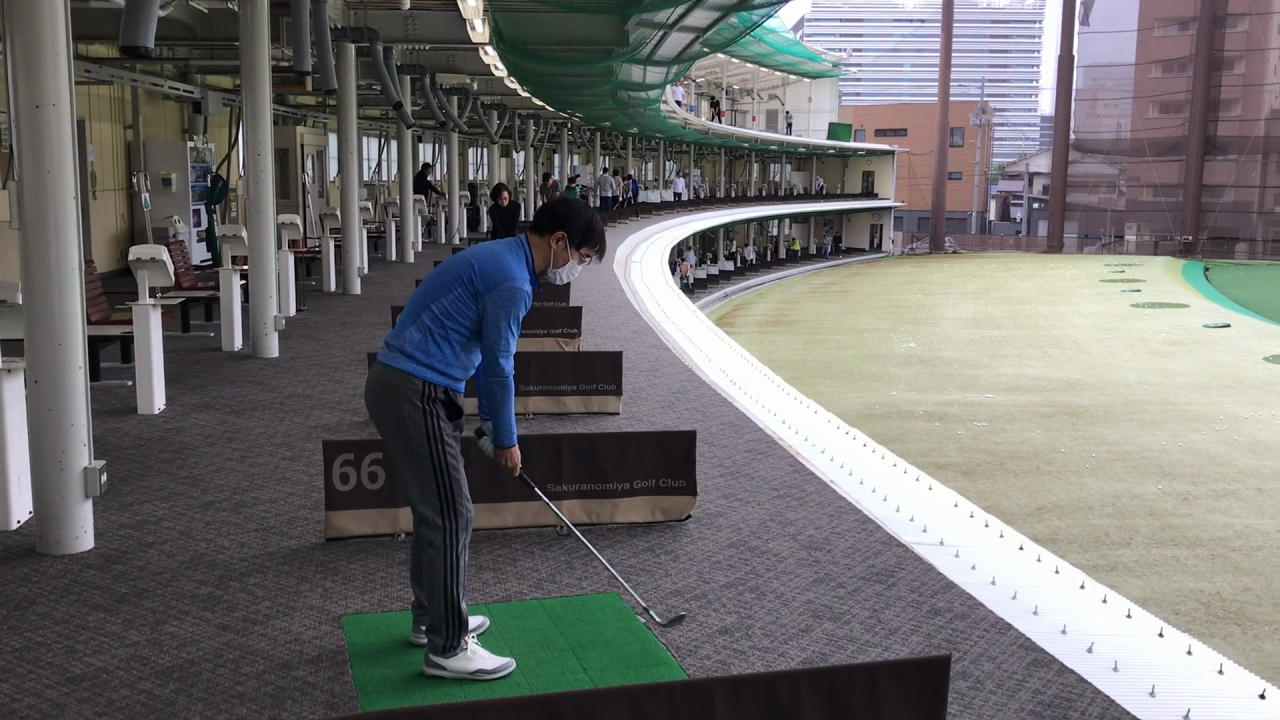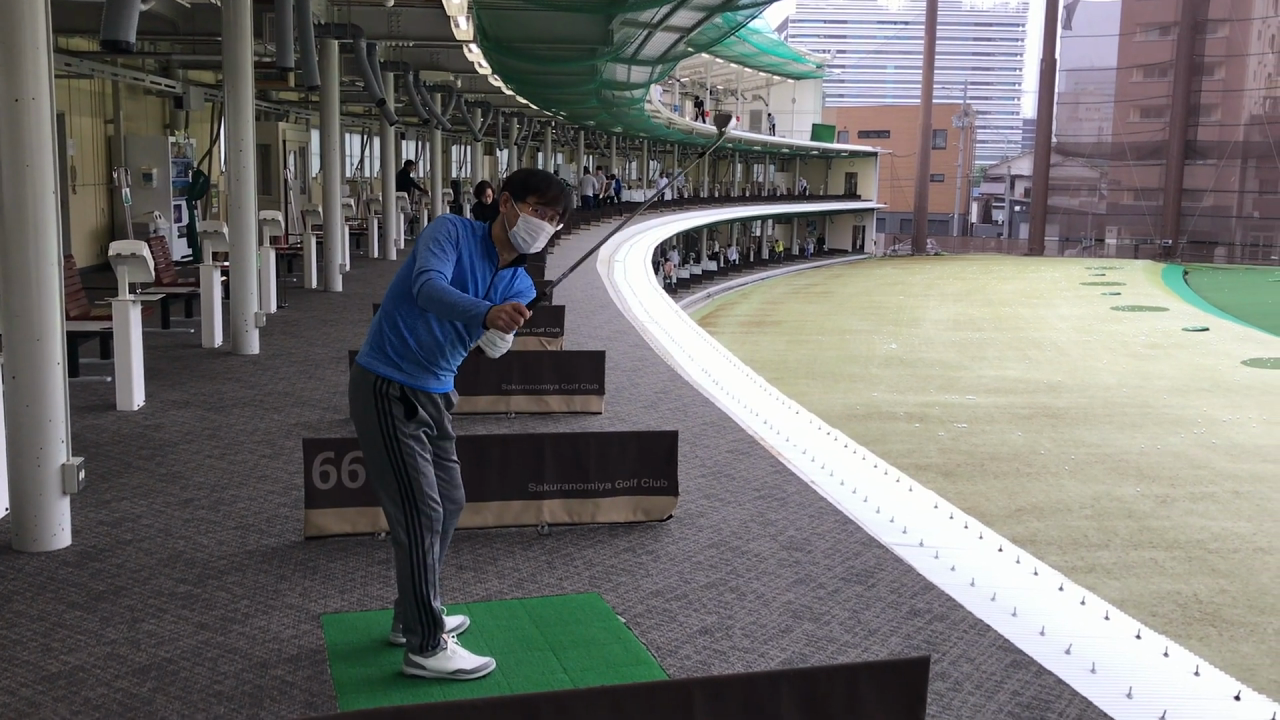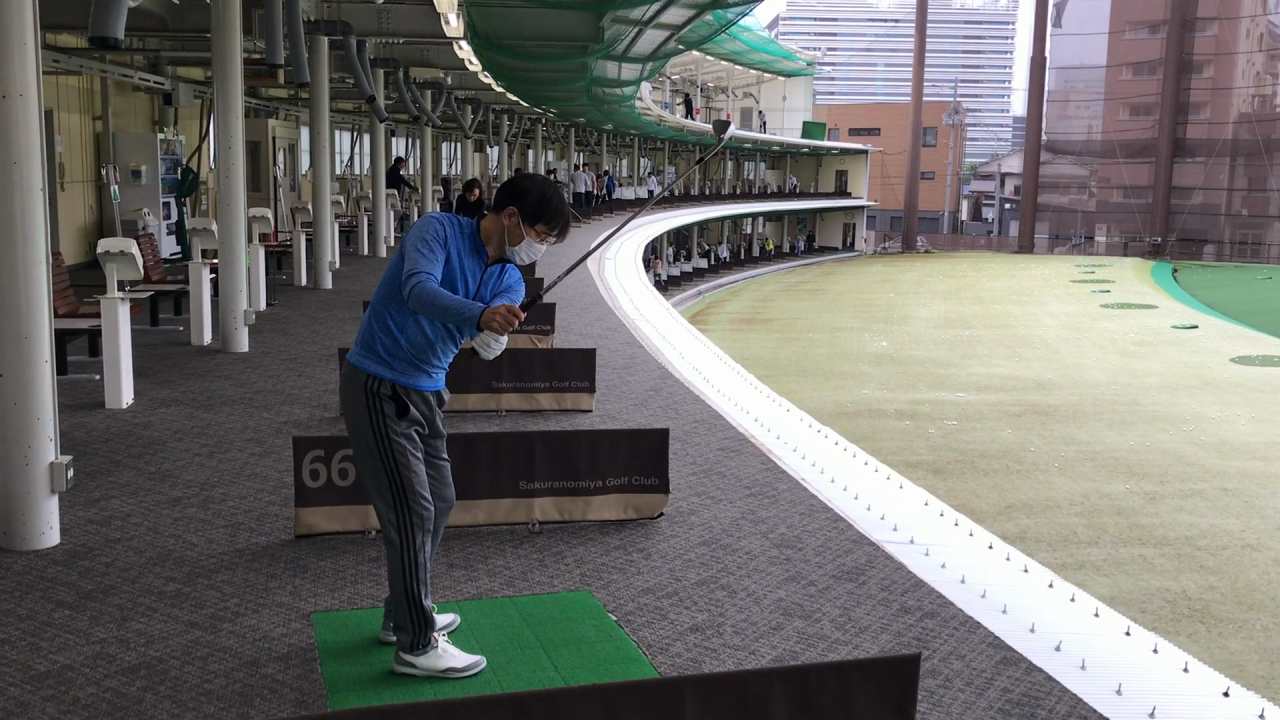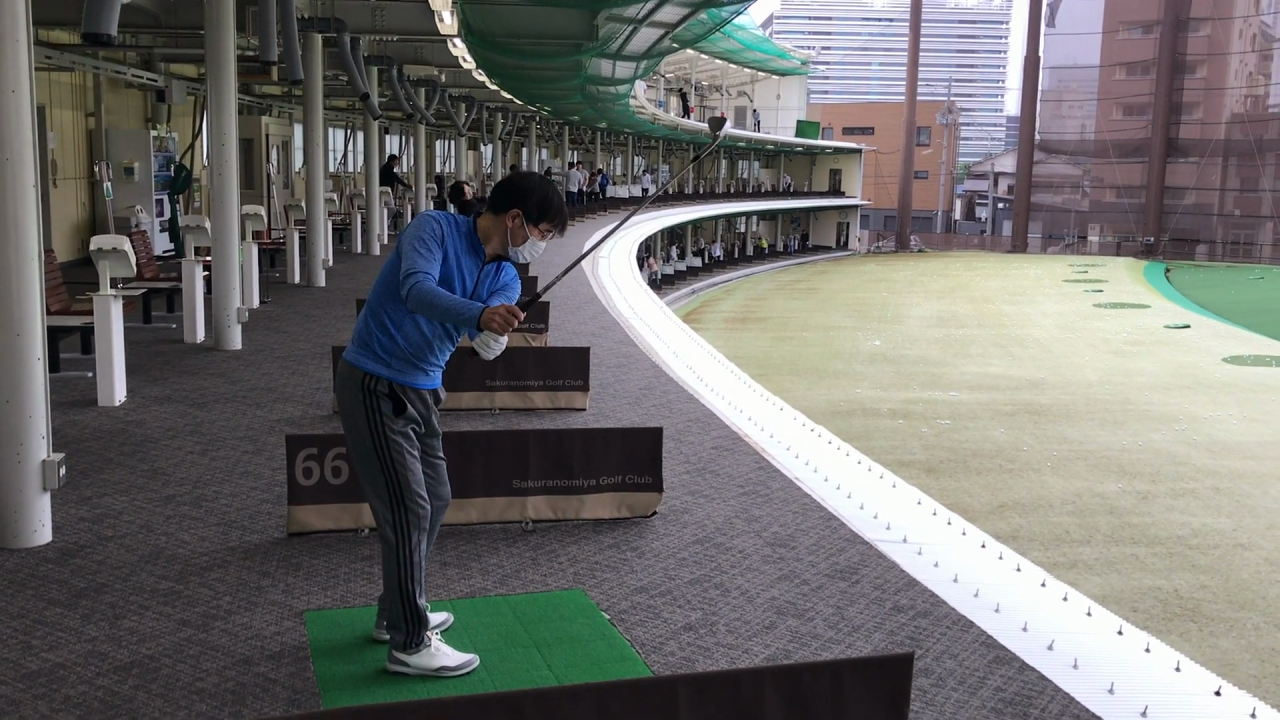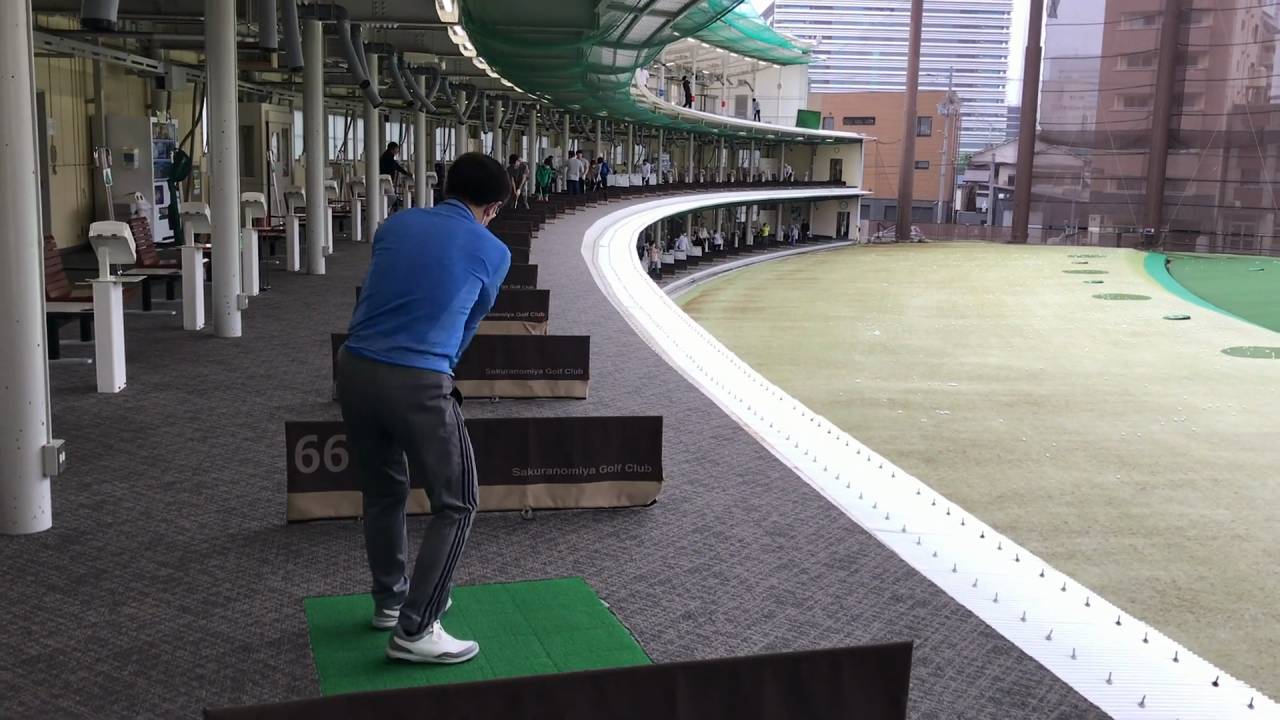
dt=1s
person 1, frame 1
left shoulder: (498, 257)
right shoulder: (511, 281)
right elbow: (497, 365)
left wrist: (489, 421)
right wrist: (506, 439)
left hip: (395, 382)
right hip: (415, 393)
left knee: (434, 510)
right knee: (450, 516)
left ankle: (431, 616)
right ankle: (446, 646)
person 1, frame 2
left shoulder: (521, 286)
right shoulder: (450, 231)
left elbow: (497, 334)
right elbow: (428, 287)
left wrist: (501, 331)
right wrist: (487, 312)
left hip: (435, 392)
right hip: (387, 388)
left knee: (447, 503)
right knee: (420, 514)
left ankle: (415, 615)
right ankle: (425, 647)
person 1, frame 3
left shoulder: (510, 282)
right shoulder: (437, 229)
left elbow: (491, 327)
right elbow: (418, 289)
left wrist: (494, 333)
right wrist: (481, 314)
left hip: (426, 391)
right hip: (378, 386)
left knee: (437, 503)
right knee: (412, 511)
left ankle: (403, 615)
right ankle: (416, 645)
person 1, frame 4
left shoulder: (506, 278)
right shoulder: (434, 228)
left elbow: (486, 327)
right elbow: (416, 289)
left wrist: (493, 334)
right wrist: (480, 315)
left hip: (421, 390)
right hip: (374, 385)
left knee: (433, 501)
right knee: (408, 511)
left ankle: (396, 613)
right ankle: (409, 643)
person 1, frame 5
left shoulder: (395, 224)
right shoulder: (493, 252)
left hip: (355, 370)
right hip: (418, 383)
left knee: (383, 490)
right knee: (457, 504)
left ankle: (390, 599)
right ankle: (413, 629)
